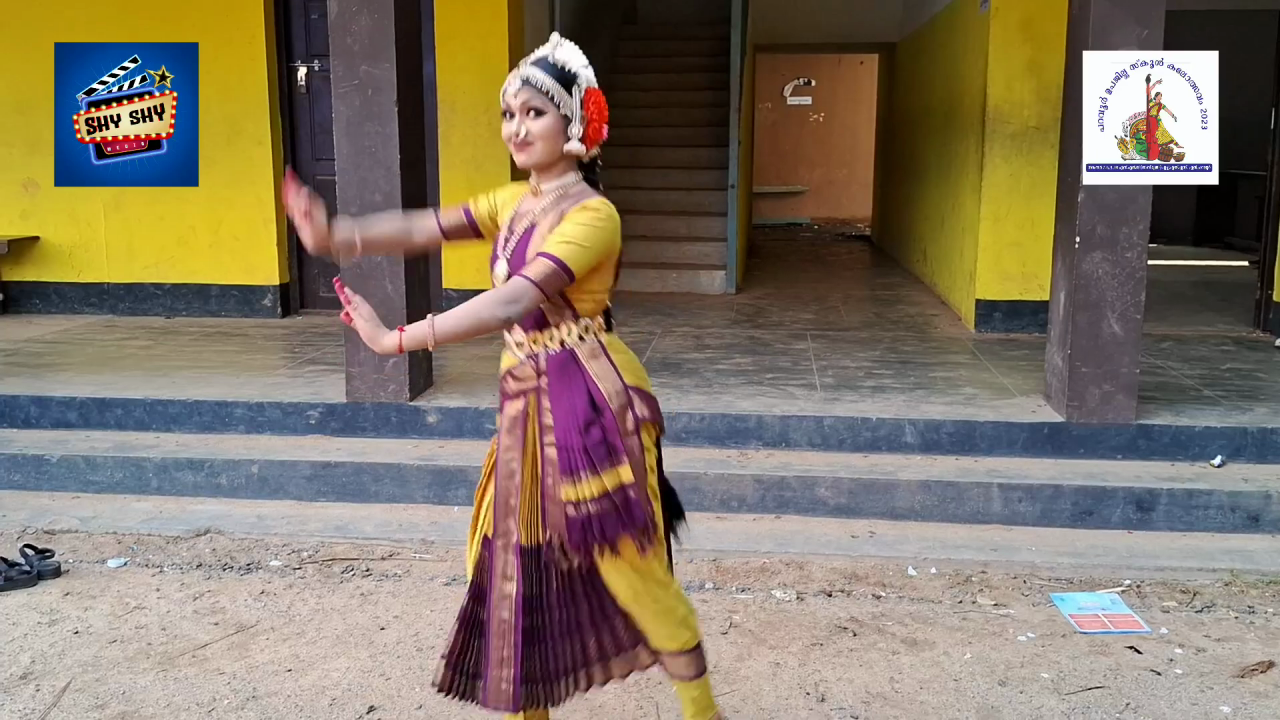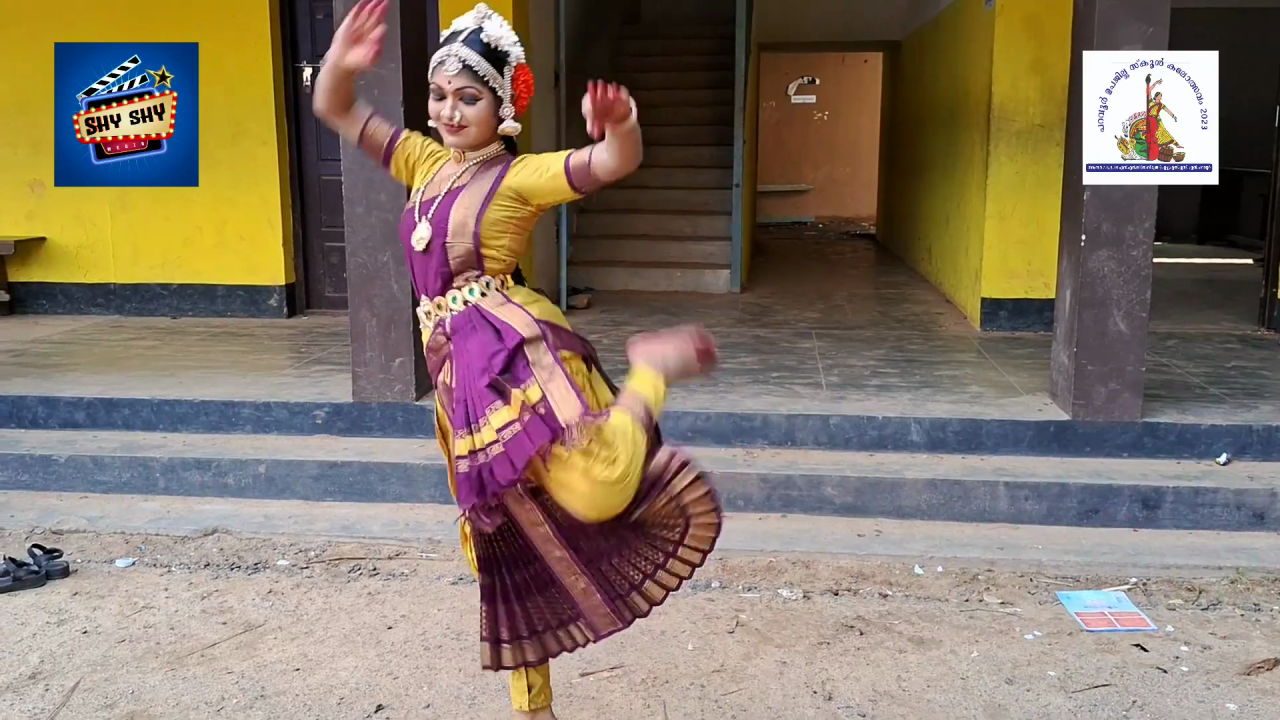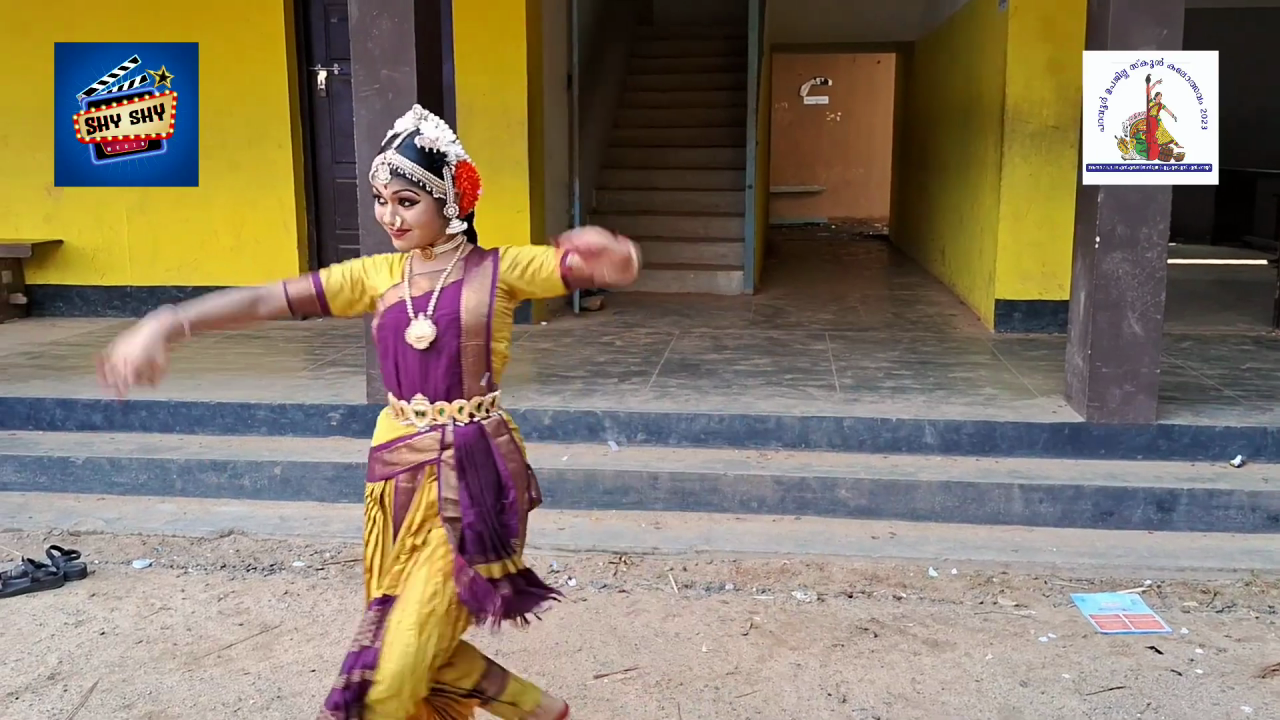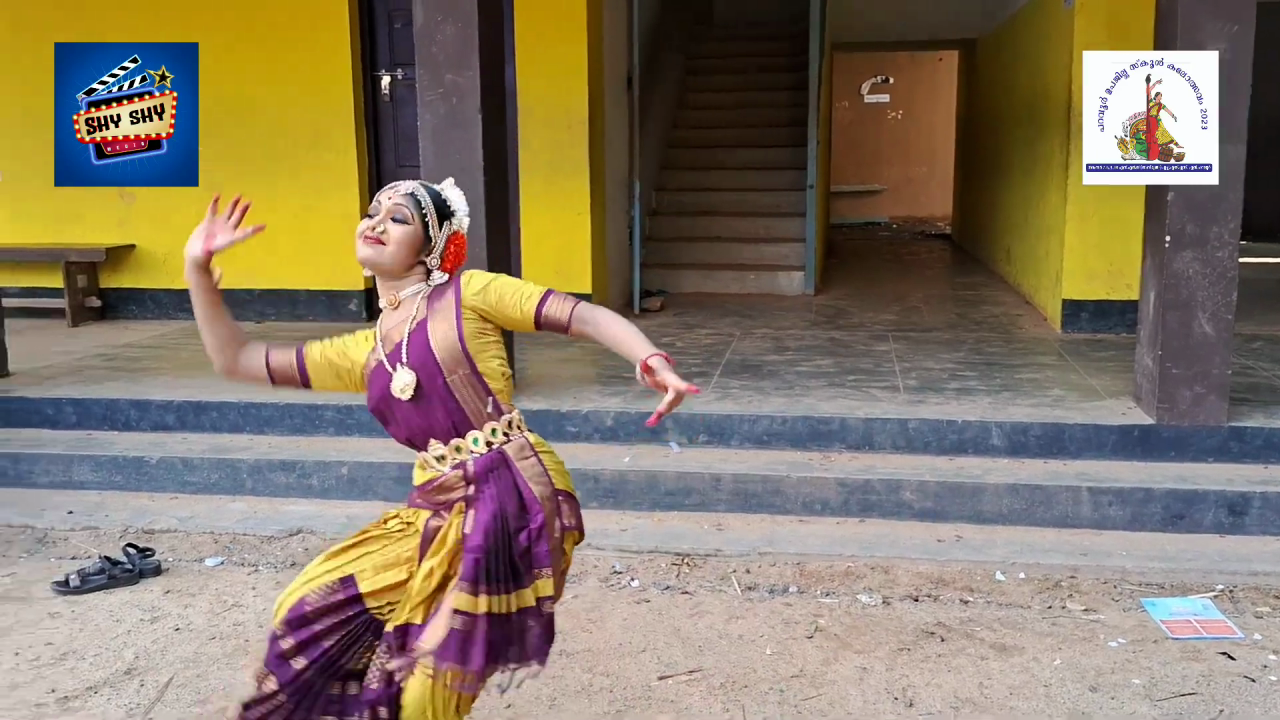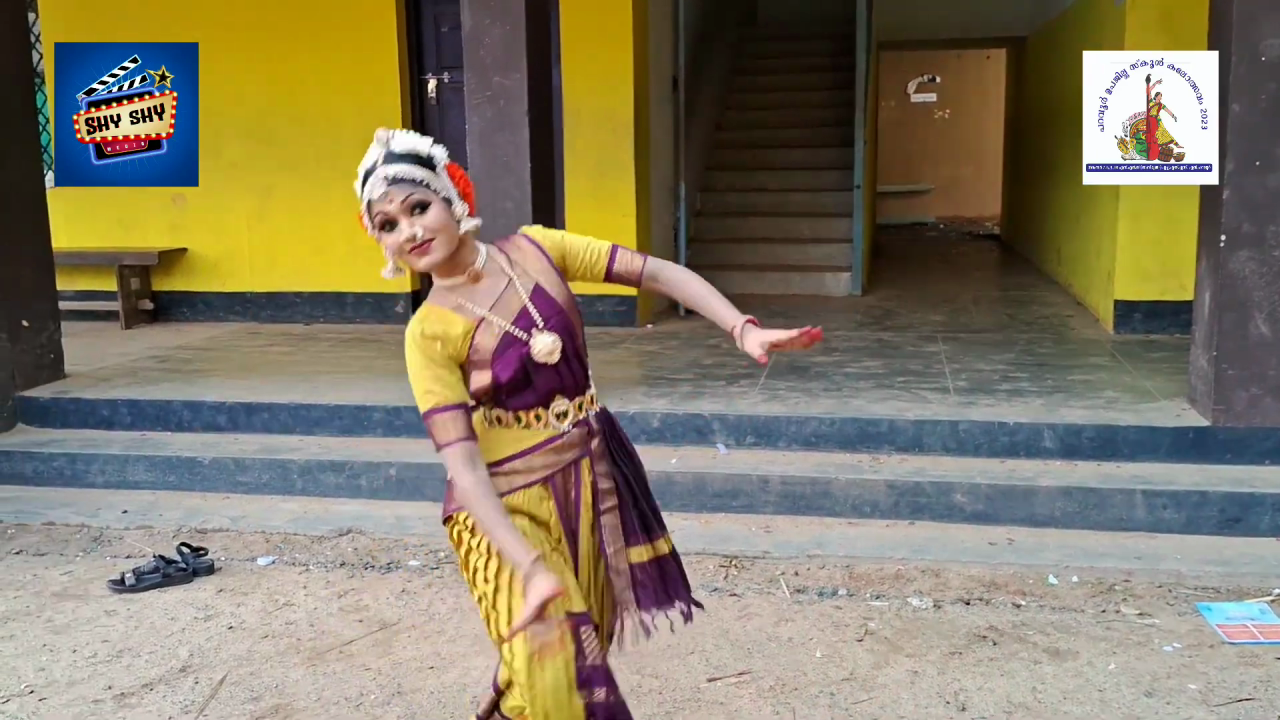
dt=0.4s
person 1, frame 1
left shoulder: (593, 217)
right shoulder: (518, 202)
left elbow: (517, 298)
right elbow: (427, 227)
left wrist: (400, 341)
right wrist: (337, 235)
left hip: (587, 406)
right hip: (530, 407)
left knee: (632, 569)
right knee: (506, 560)
person 1, frame 2
left shoulder: (519, 178)
right shoulder: (430, 164)
left elbow: (613, 162)
right elbow: (336, 110)
left wrist: (619, 127)
right wrist: (343, 60)
left hip: (509, 351)
right hip: (461, 370)
left knee: (598, 492)
right knee: (505, 543)
left ankle: (653, 368)
person 1, frame 3
left shoulder: (500, 268)
right shoulder: (377, 278)
left elbow: (613, 264)
right elbow: (267, 299)
left wrist: (610, 252)
right wrist: (167, 322)
left hip: (469, 479)
right hip: (398, 479)
right knee: (416, 651)
person 1, frame 4
left shoulder: (470, 295)
right shoulder: (360, 353)
left elbow: (586, 316)
right elbow: (237, 361)
left wrist: (650, 359)
right wrist: (198, 268)
left hip: (513, 506)
right hip: (439, 517)
right knee: (307, 614)
person 1, frame 5
left shoulder: (533, 247)
right shoulder: (429, 335)
left elbow: (657, 270)
right elbow: (463, 465)
left wrist: (743, 329)
right wrist: (530, 568)
left hip: (590, 472)
right hip: (509, 496)
left knee: (579, 664)
